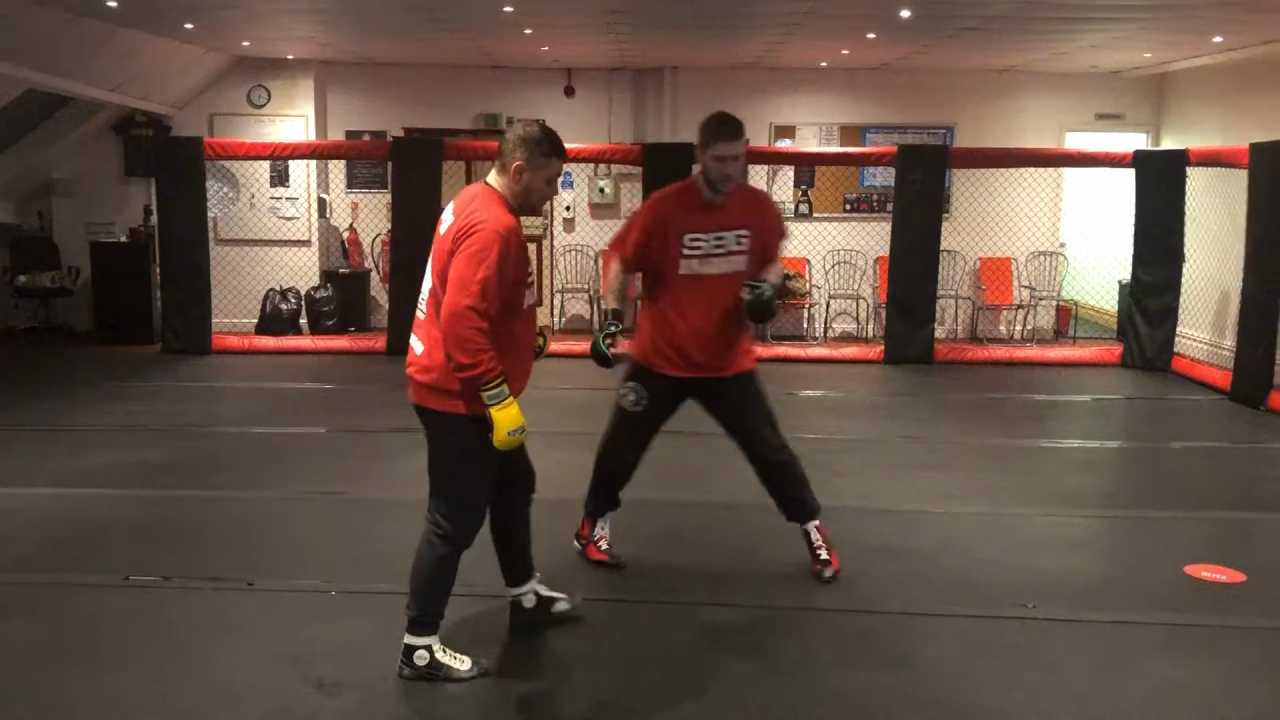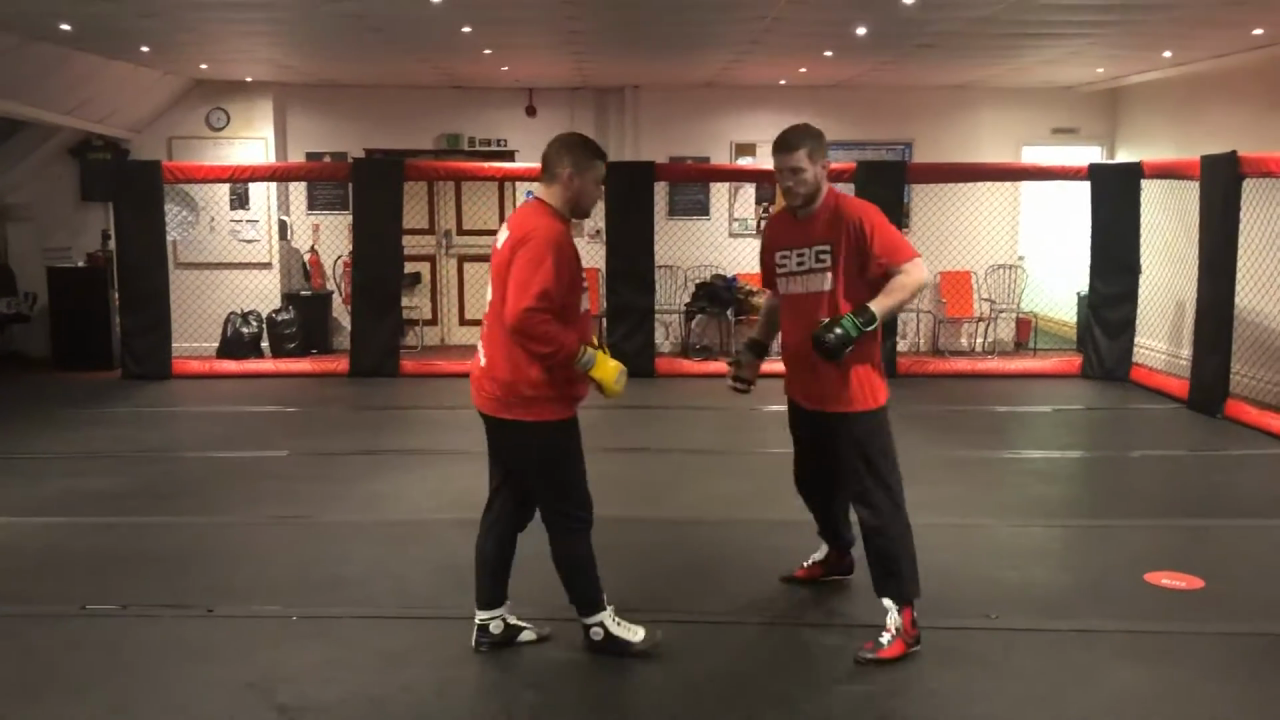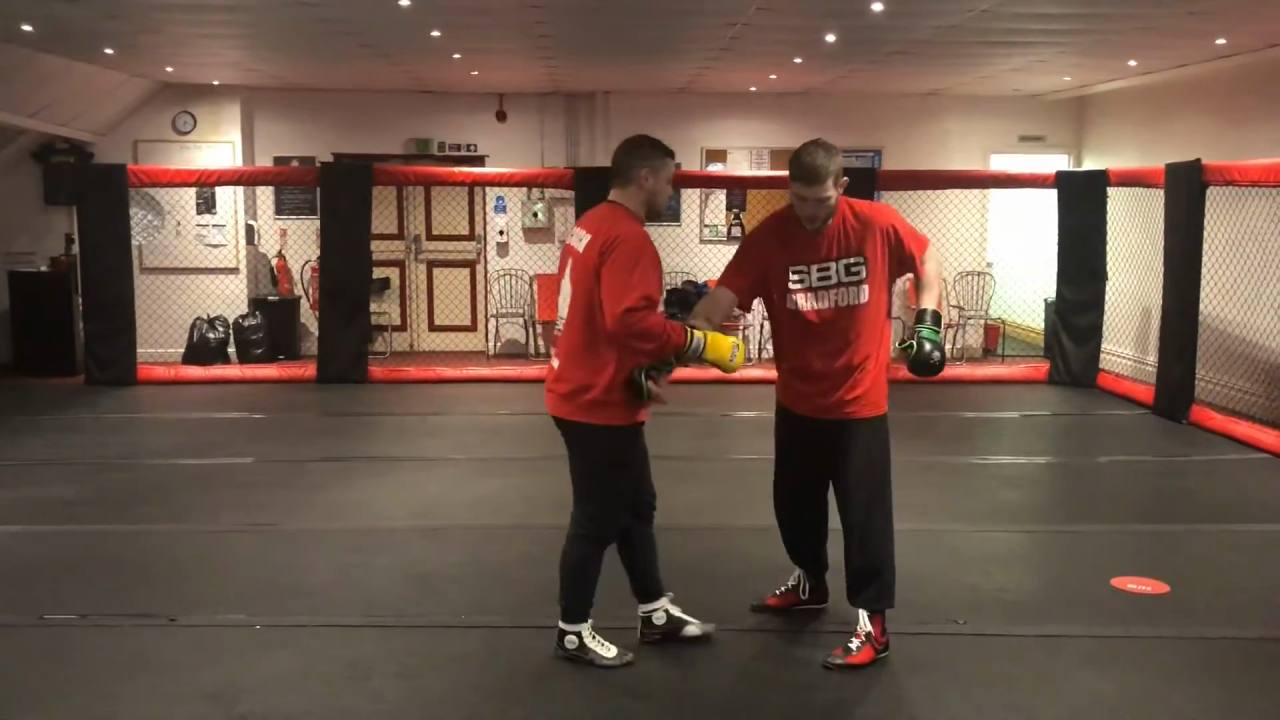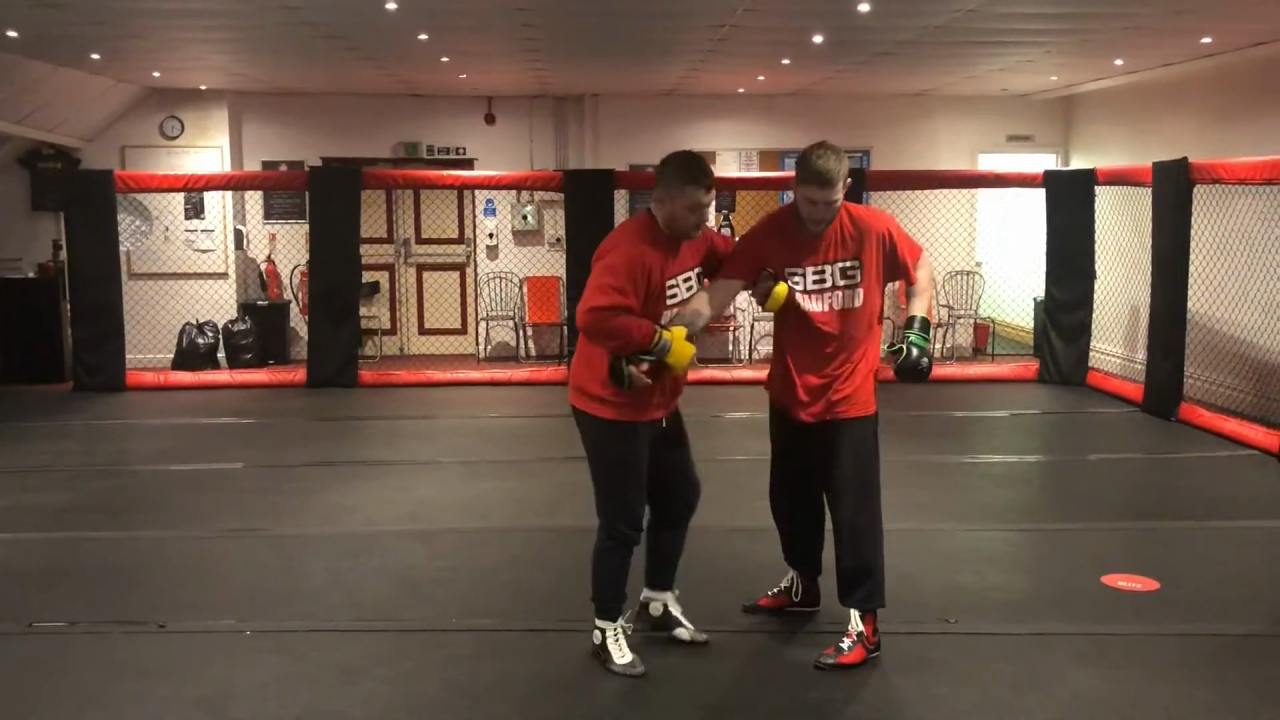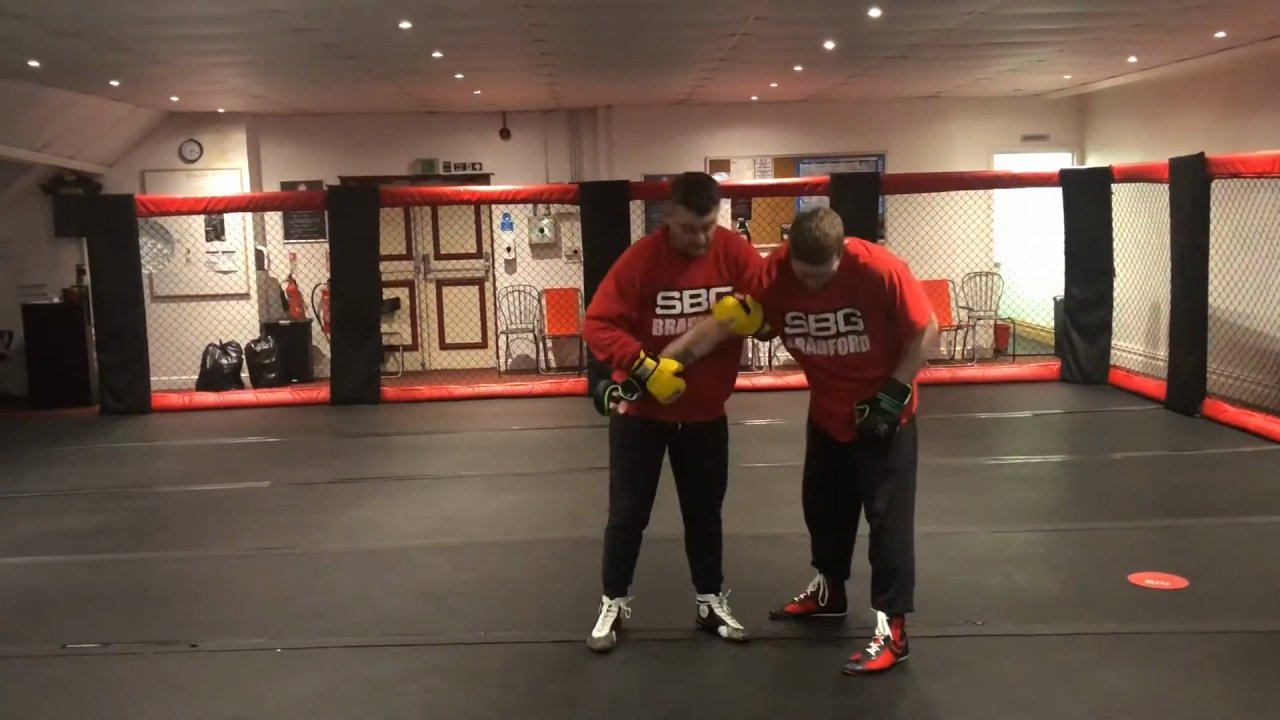
dt=0.7s
person 1, frame 1
left shoulder: (475, 203)
right shoulder: (493, 228)
right elbow: (464, 322)
left wrist: (525, 332)
right wrist: (500, 401)
left hip: (460, 389)
right hip: (458, 396)
left knee: (513, 487)
right knee: (455, 519)
left ankle: (524, 598)
right ankle: (420, 646)
person 1, frame 2
left shoulder: (527, 220)
right shoulder: (546, 235)
right elbow: (528, 320)
left wrist: (584, 342)
right wrist: (592, 362)
left hip: (505, 393)
right hip: (533, 402)
left knee: (508, 507)
right knee: (569, 514)
left ankle: (490, 619)
right ankle: (597, 622)
person 1, frame 3
left shoulder: (591, 226)
right shoulder: (627, 238)
right elbow: (631, 320)
left wrist: (644, 364)
right wrist: (702, 344)
left hip: (590, 392)
right hip: (599, 403)
left knee: (636, 506)
right knee: (598, 519)
left ankle: (656, 612)
right ankle: (573, 632)
person 1, frame 4
left shoulder: (695, 234)
right shoulder: (630, 247)
right elbow: (596, 316)
right wrist: (664, 344)
left hip: (660, 403)
right hip: (611, 405)
left knee: (681, 497)
right knee: (621, 522)
left ankle: (658, 601)
right ankle: (608, 628)
person 1, frame 5
left shoulder: (736, 252)
right shoulder: (640, 258)
right elbow: (598, 324)
left wrist: (749, 314)
right wrist: (647, 368)
left hip: (705, 413)
right hip: (641, 409)
left knee: (705, 513)
right knee: (627, 514)
left ankle: (711, 603)
right ankle: (614, 604)
person 2, frame 1
left shoulder: (758, 207)
right shoulder: (664, 206)
left elbow: (771, 260)
right elbow: (620, 263)
left wrist: (765, 288)
right wrist: (611, 319)
left hip: (730, 360)
right hip: (663, 357)
left knee: (767, 448)
right knee: (622, 444)
left ankle: (811, 529)
right ankle: (594, 524)
person 2, frame 2
left shoulder: (857, 217)
right shoulder: (776, 227)
left elbow: (914, 274)
left wrist: (860, 321)
right wrist: (754, 349)
left hip: (852, 387)
right hip: (802, 387)
left knee: (874, 496)
right knee: (812, 480)
left ankle: (901, 615)
right ankle: (837, 553)
person 2, frame 3
left shoulder: (877, 223)
right shoulder: (768, 237)
left elbow: (927, 259)
right elbow: (717, 304)
left wrist: (927, 323)
left hip: (860, 399)
right hip: (796, 399)
left knee: (864, 508)
right knee: (793, 500)
left ankle: (873, 623)
right ankle: (809, 582)
person 2, frame 4
left shoulder: (875, 229)
right shoulder: (767, 236)
left elbow: (920, 272)
right elbow: (716, 294)
left wrist: (916, 329)
left hip: (850, 397)
right hip: (789, 396)
left knee: (854, 509)
right knee: (790, 498)
left ankle: (864, 623)
right ankle: (802, 583)
person 2, frame 5
left shoulder: (880, 269)
right shoulder: (773, 274)
left elbow: (925, 331)
right elbow: (717, 326)
left wrist: (892, 394)
left hip: (883, 410)
right hip: (826, 412)
left knee: (887, 513)
right knee: (822, 505)
left ankle: (892, 628)
right ankle: (829, 590)
